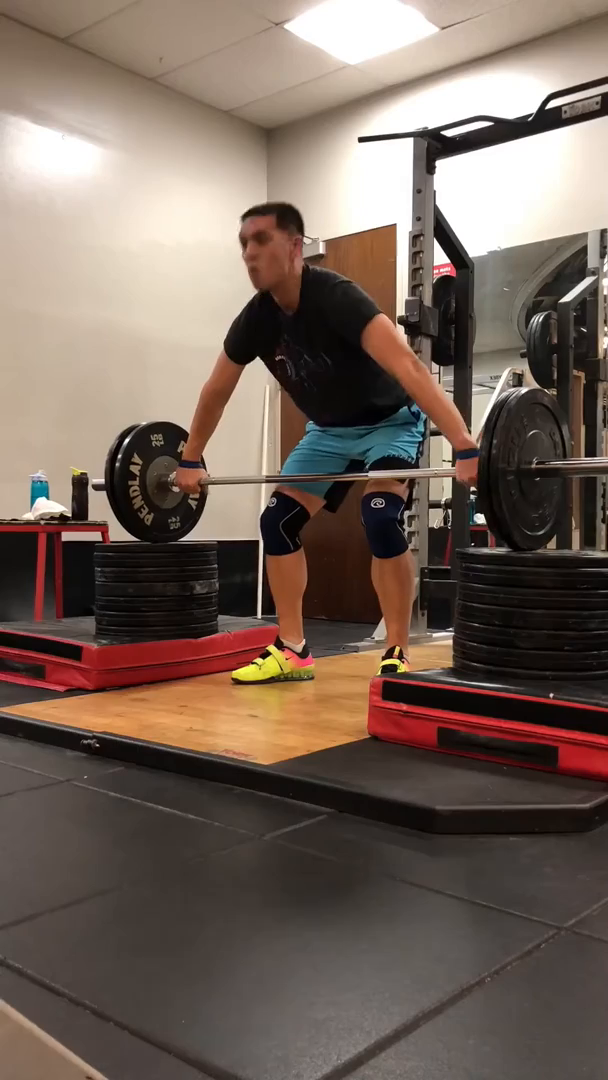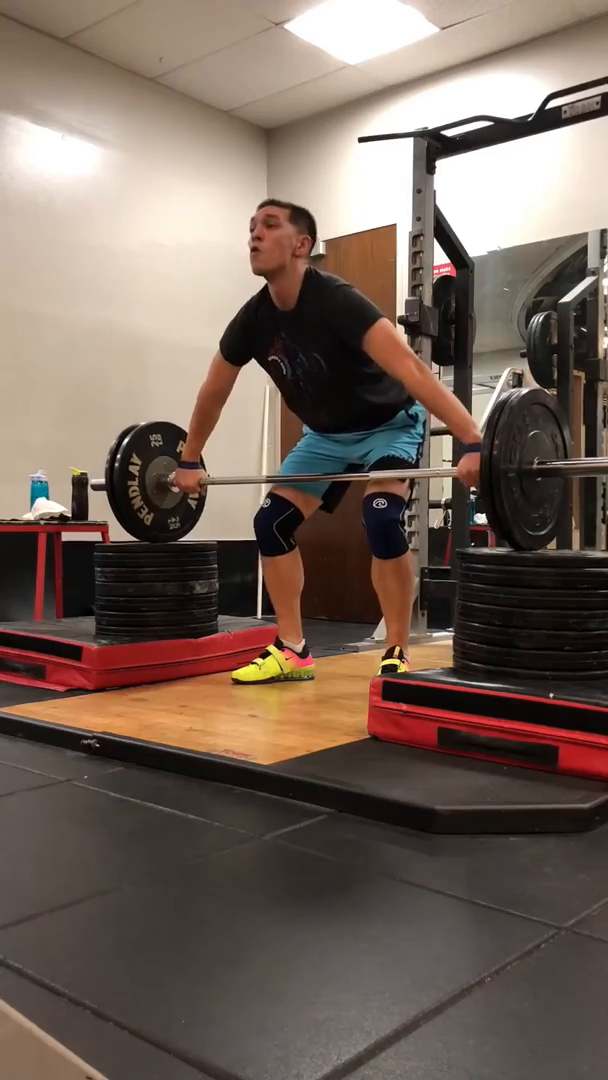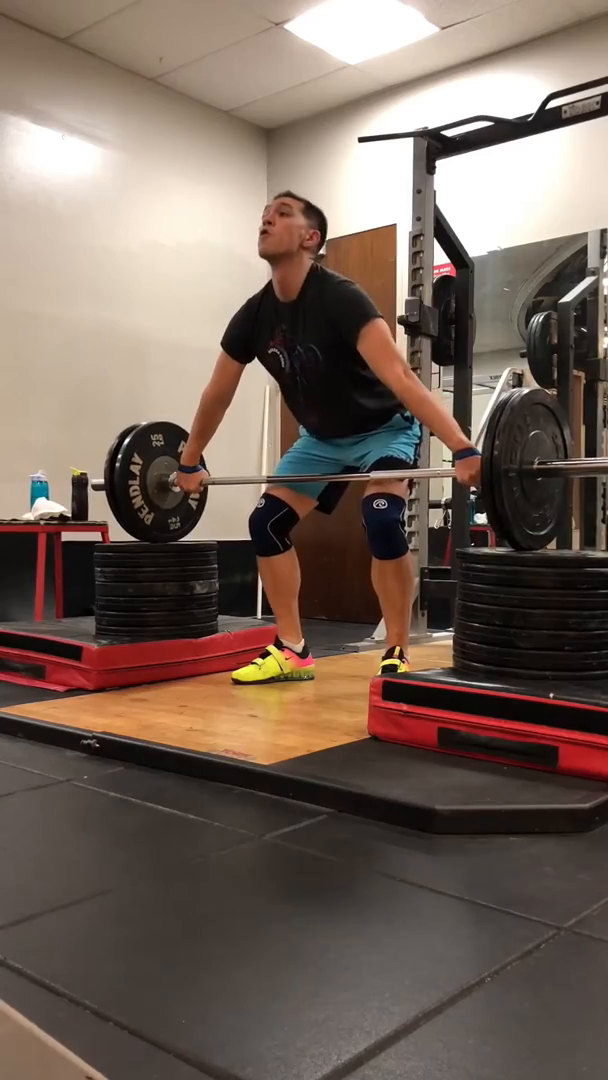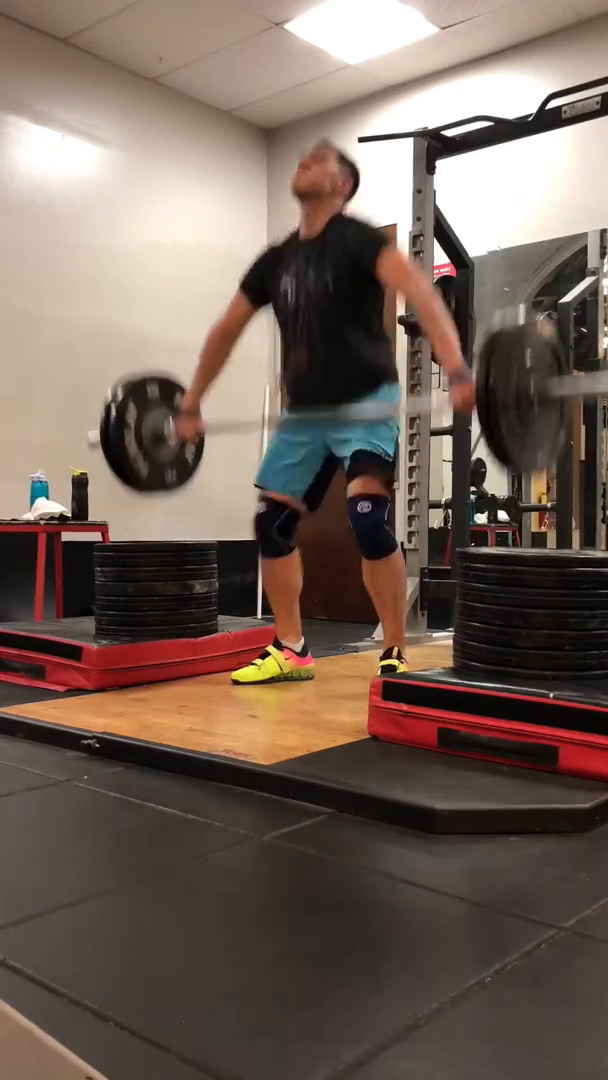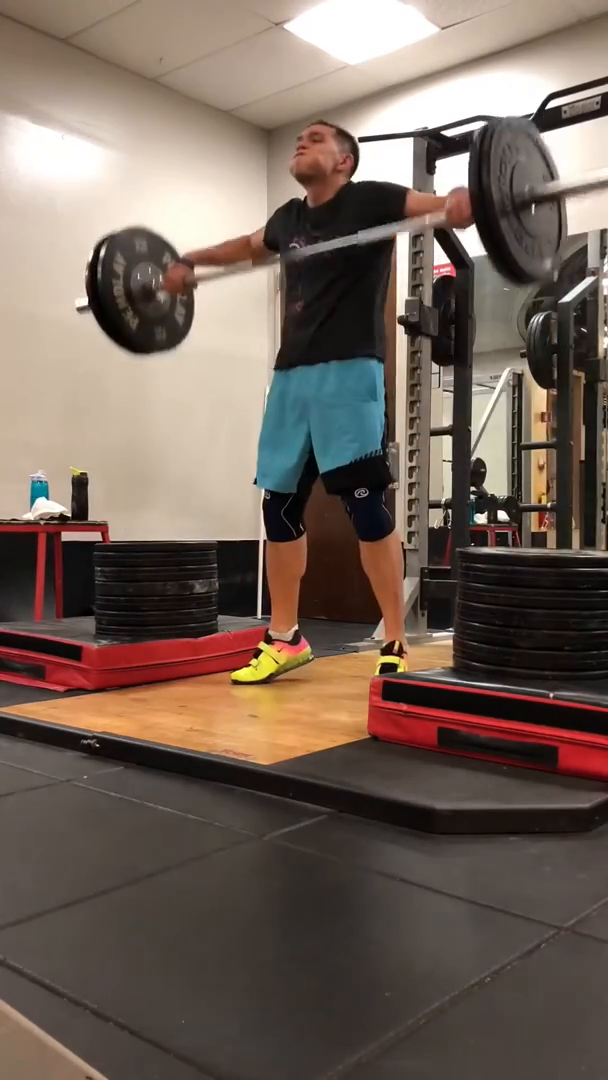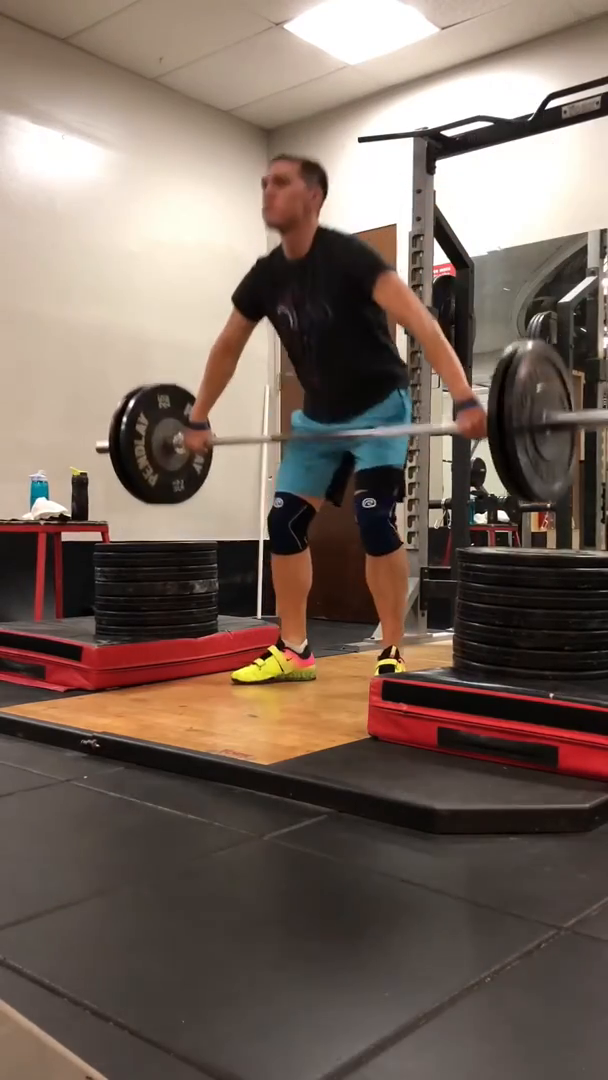
dt=0.5s
person 1, frame 1
left shoulder: (336, 297)
right shoulder: (254, 320)
left elbow: (407, 369)
right elbow: (216, 392)
left wrist: (467, 451)
right wrist: (190, 461)
left hip: (389, 422)
right hip: (330, 428)
left knee: (380, 518)
right knee: (278, 520)
left ankle: (397, 656)
right ankle: (292, 651)
person 1, frame 2
left shoulder: (336, 302)
right shoulder: (252, 320)
left elbow: (411, 370)
right elbow: (212, 394)
left wrist: (474, 445)
right wrist: (189, 462)
left hip: (387, 424)
right hip: (325, 433)
left knee: (382, 519)
right knee: (272, 521)
left ankle: (397, 657)
right ankle: (292, 651)
person 1, frame 3
left shoulder: (339, 298)
right shoulder: (254, 316)
left elbow: (399, 376)
right elbow: (217, 394)
left wrist: (464, 452)
right wrist: (189, 463)
left hip: (383, 428)
right hip: (322, 436)
left knee: (381, 521)
right knee: (267, 521)
left ankle: (397, 657)
right ankle: (291, 650)
person 1, frame 4
left shoulder: (358, 238)
right shoulder: (276, 257)
left elbow: (421, 294)
right elbow: (226, 331)
left wrist: (457, 373)
right wrist: (190, 406)
left hip: (364, 402)
right hip: (304, 411)
left knee: (367, 516)
right knee: (271, 521)
left ankle: (394, 655)
right ankle: (291, 649)
person 1, frame 5
left shoulder: (369, 201)
right shoulder: (289, 216)
left elbow: (450, 210)
right elbow: (250, 246)
left wrist: (461, 202)
right wrist: (189, 262)
left hip: (348, 370)
right hip: (291, 374)
left knee: (365, 502)
right knee: (279, 505)
left ankle: (395, 647)
right ankle: (285, 638)
person 1, frame 6
left shoulder: (348, 256)
right shoulder: (263, 277)
left elbow: (418, 320)
right elbow: (226, 348)
left wrist: (463, 399)
right wrist: (198, 418)
left hip: (377, 408)
right hip: (318, 416)
left knee: (373, 515)
right knee: (285, 518)
left ankle: (392, 654)
right ankle: (293, 649)
